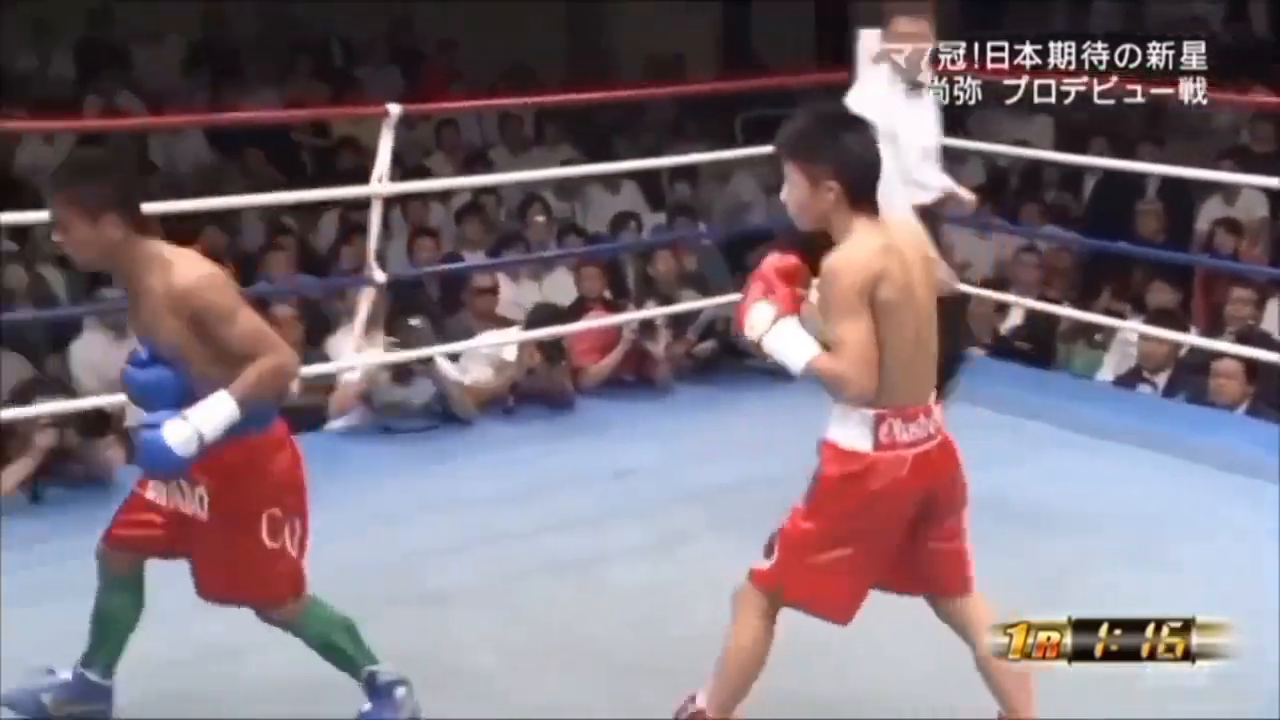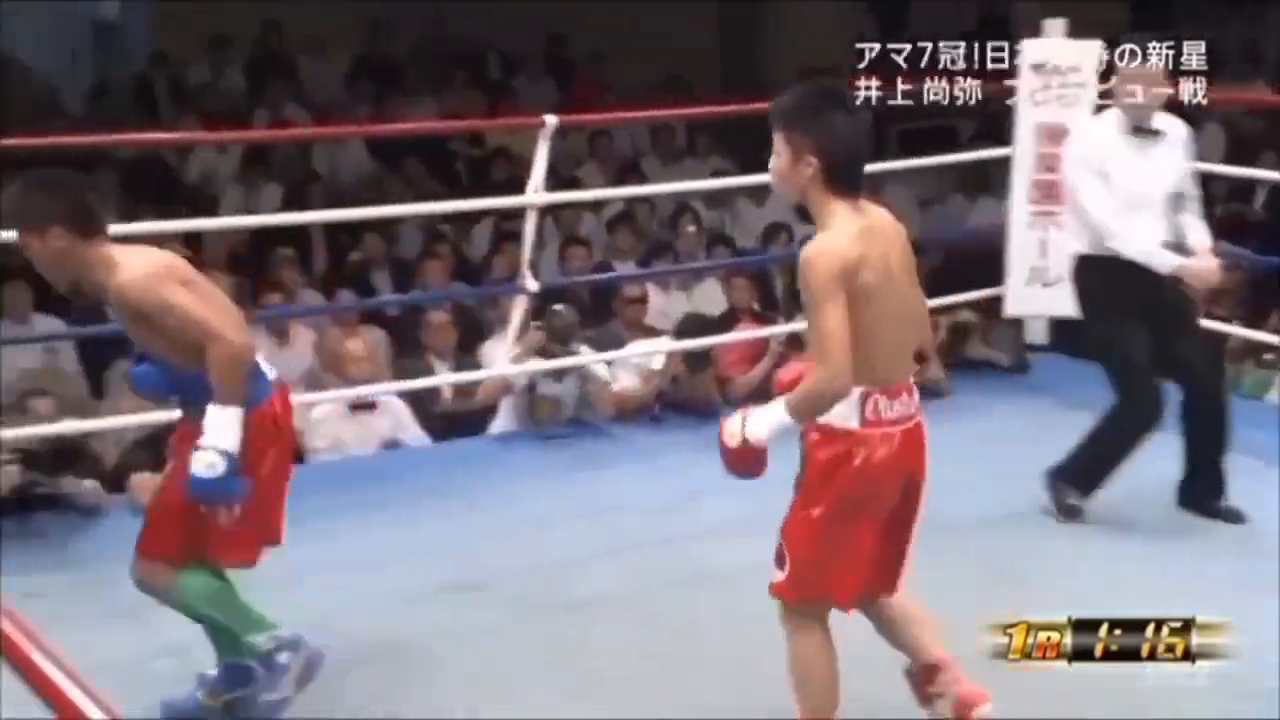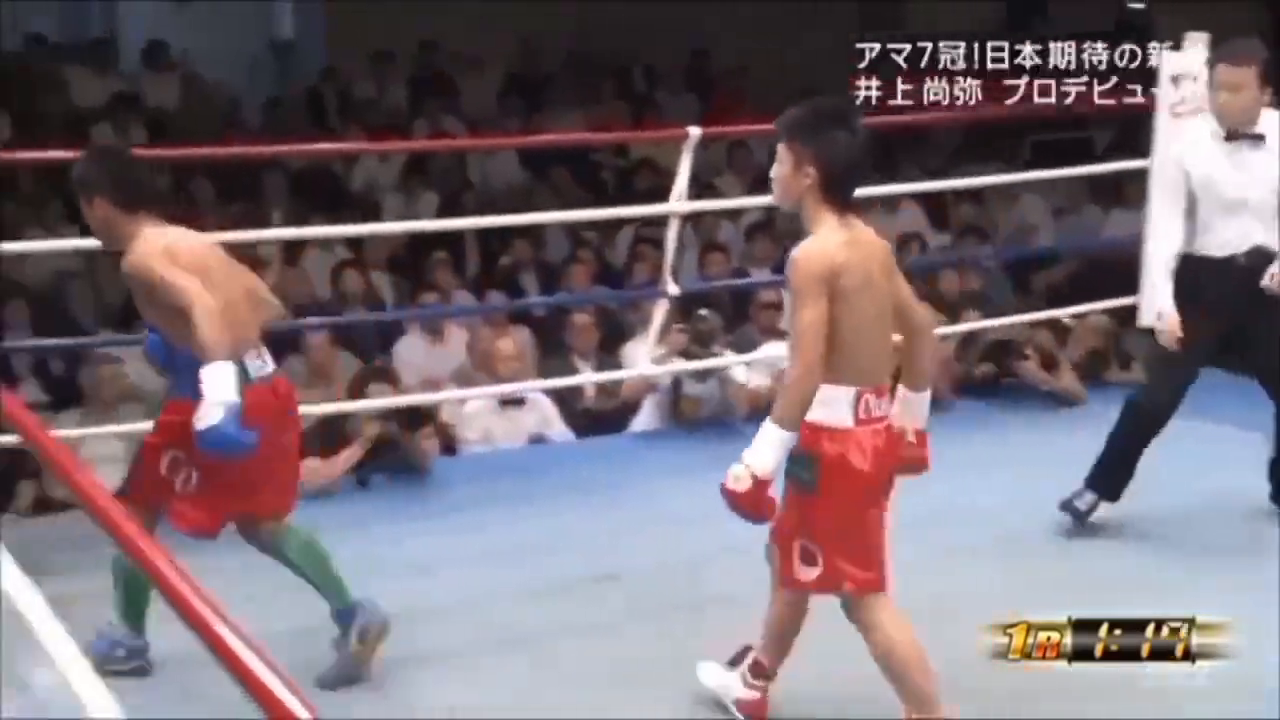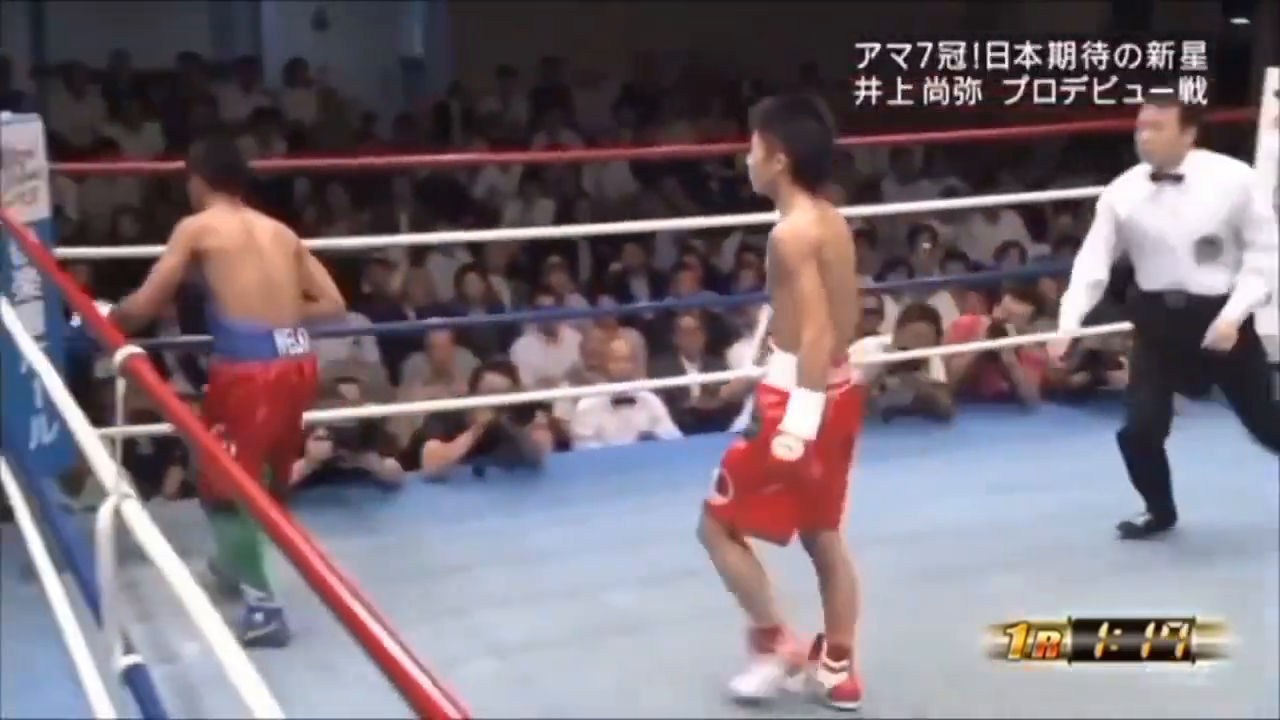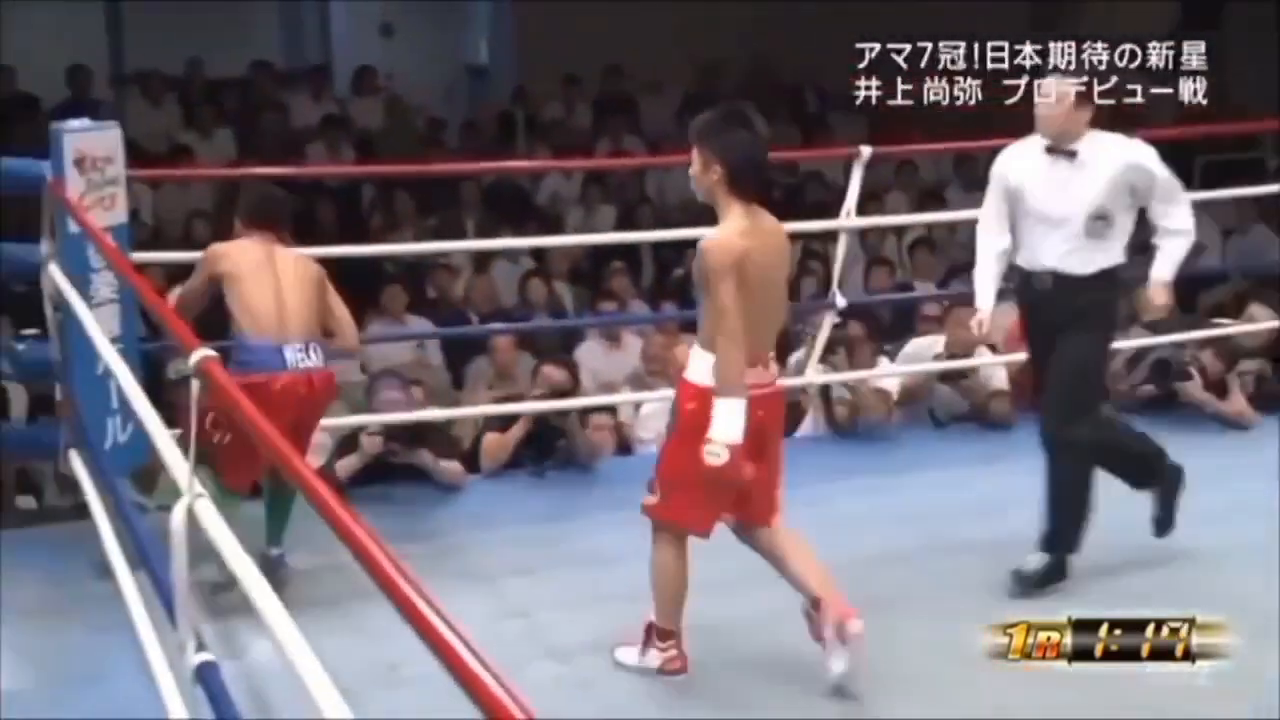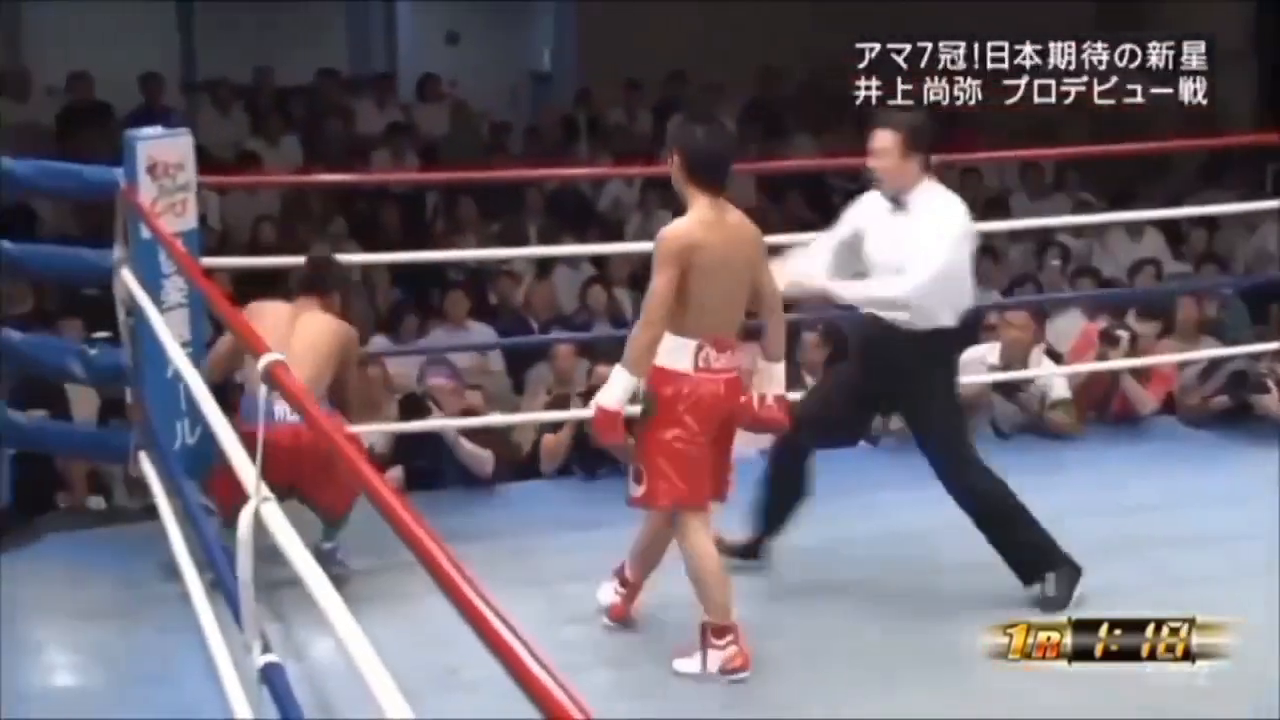
dt=0.3s
person 1, frame 1
left shoulder: (848, 264)
right shoulder: (909, 234)
left elbow: (855, 381)
left wrist: (774, 328)
right wrist: (811, 297)
left hip: (868, 460)
right hip: (928, 446)
left knee: (757, 596)
right knee: (956, 595)
person 1, frame 2
left shoulder: (826, 252)
right shoulder: (886, 226)
left elbow: (834, 379)
right elbow: (917, 330)
left wrist: (762, 423)
left hip: (851, 439)
right hip: (902, 425)
left knee: (801, 606)
right knee: (869, 587)
person 1, frame 3
left shoulder: (812, 256)
right shoulder: (870, 242)
left elbow: (806, 373)
right elbow: (922, 331)
left wrist: (759, 458)
right wrist: (911, 415)
left hip: (838, 438)
right hip: (878, 428)
left knee: (866, 598)
right knee: (788, 559)
person 1, frame 4
left shoulder: (791, 233)
right shoulder: (831, 222)
left elbow: (816, 332)
left wrist: (799, 427)
left hip: (796, 404)
right hip: (836, 393)
left knee: (721, 525)
right knee: (823, 534)
left ankle: (775, 642)
right ankle: (838, 667)
person 1, frame 5
left shoulder: (720, 245)
right shoulder: (774, 233)
left elbow: (729, 344)
left wrist: (724, 429)
left hip: (716, 398)
right hip: (763, 390)
left knee: (669, 526)
right knee: (759, 523)
left ankle: (663, 645)
right ankle: (834, 613)
person 1, frame 6
left shoulder: (677, 235)
right shoulder: (747, 229)
left elbow: (652, 326)
right elbow: (772, 311)
left wrist: (611, 395)
right wrist: (773, 379)
left hip: (686, 379)
right hip: (729, 377)
left knee: (686, 518)
right knee: (677, 504)
left ankle: (725, 645)
right ankle: (624, 590)
person 2, frame 1
left shoulder: (188, 282)
right shoulder: (131, 278)
left elbow: (279, 362)
left wrist: (197, 423)
right wrist: (148, 373)
left hip: (245, 449)
right hip: (187, 447)
left knee: (276, 600)
right knee: (116, 556)
person 2, frame 2
left shoulder: (131, 282)
right shoulder: (134, 264)
left elbow: (233, 340)
right elbow: (225, 327)
left wrist: (218, 439)
right wrist: (173, 368)
left hip: (247, 420)
right hip: (248, 408)
left knee: (155, 568)
right knee: (193, 549)
left ankle: (279, 651)
person 2, frame 3
left shoulder: (140, 258)
right shoulder: (191, 242)
left elbow: (202, 309)
right elbow: (272, 309)
left wrist: (216, 397)
left hip: (218, 398)
right hip: (258, 383)
left knee: (133, 514)
right knee: (262, 522)
left ankle: (130, 642)
right ankle: (353, 616)
person 2, frame 4
left shoulder: (196, 229)
right shoulder: (281, 232)
left elbow: (144, 307)
right elbow: (334, 305)
left wrist: (102, 317)
left hip: (247, 367)
right hip: (299, 362)
left knee: (222, 488)
right knee: (264, 470)
left ankle: (262, 608)
right ankle: (238, 564)
person 2, frame 5
left shoulder: (221, 254)
right shoulder: (310, 266)
left elbow: (180, 314)
right elbow: (350, 342)
left wrist: (174, 301)
left hip: (260, 376)
right hip: (315, 375)
left knee: (205, 446)
right ankle: (271, 551)
person 2, frame 6
left shoulder: (255, 312)
right shoulder: (342, 330)
left elbow: (208, 371)
right elbow: (355, 406)
left hip: (256, 429)
right hip: (309, 430)
left knee: (227, 485)
right ankle: (327, 547)
person 3, frame 1
left shoulder: (925, 90)
right shoulder: (869, 97)
right elbow: (883, 183)
left wrist: (951, 188)
left hip: (922, 224)
left knee: (950, 337)
person 3, frame 2
left shoulder: (1178, 135)
right shoulder: (1088, 143)
right elbow: (1109, 227)
left wrist: (1200, 246)
right wrist: (1178, 265)
left hip: (1161, 279)
right hip: (1108, 280)
left knee: (1205, 385)
right knee: (1142, 401)
left ankle: (1202, 491)
right ankle: (1070, 480)
person 3, frame 3
right shoulder: (1191, 148)
right elbow: (1168, 229)
right wrist: (1164, 304)
right hip: (1203, 280)
right knee: (1159, 395)
right ankle: (1096, 492)
person 3, frame 4
left shoulder: (1234, 181)
right shoulder: (1123, 191)
right elbow: (1093, 262)
left wrist: (1235, 315)
right wrist: (1068, 323)
left hip: (1220, 319)
right hip: (1159, 316)
right knee: (1139, 427)
right ankle: (1159, 511)
person 3, frame 5
left shoulder: (1126, 157)
right shoulder: (1012, 162)
left elbow: (1175, 210)
right elbow: (993, 234)
left wrist: (1162, 274)
right wrist: (984, 301)
left hip: (1091, 300)
right hip: (1038, 297)
left knee: (1063, 423)
right knee: (1078, 420)
left ankle: (1054, 554)
right ankle: (1158, 471)
person 3, frame 6
left shoulder: (948, 217)
right shoulder: (871, 206)
left elbow: (913, 289)
right elbow: (828, 248)
left wrist: (825, 286)
right wrist: (786, 272)
left hip: (926, 353)
right hip: (875, 345)
left knee: (959, 471)
right knee: (796, 434)
left ankle: (1049, 567)
right ankle: (761, 536)
